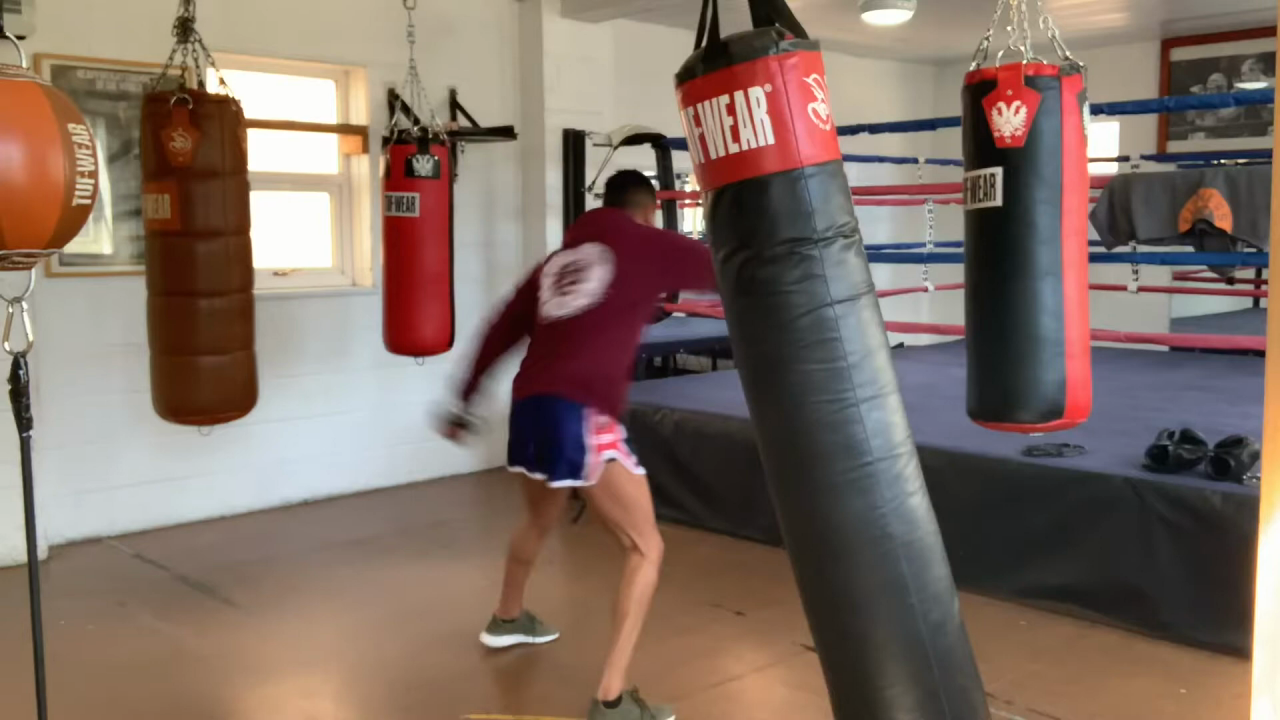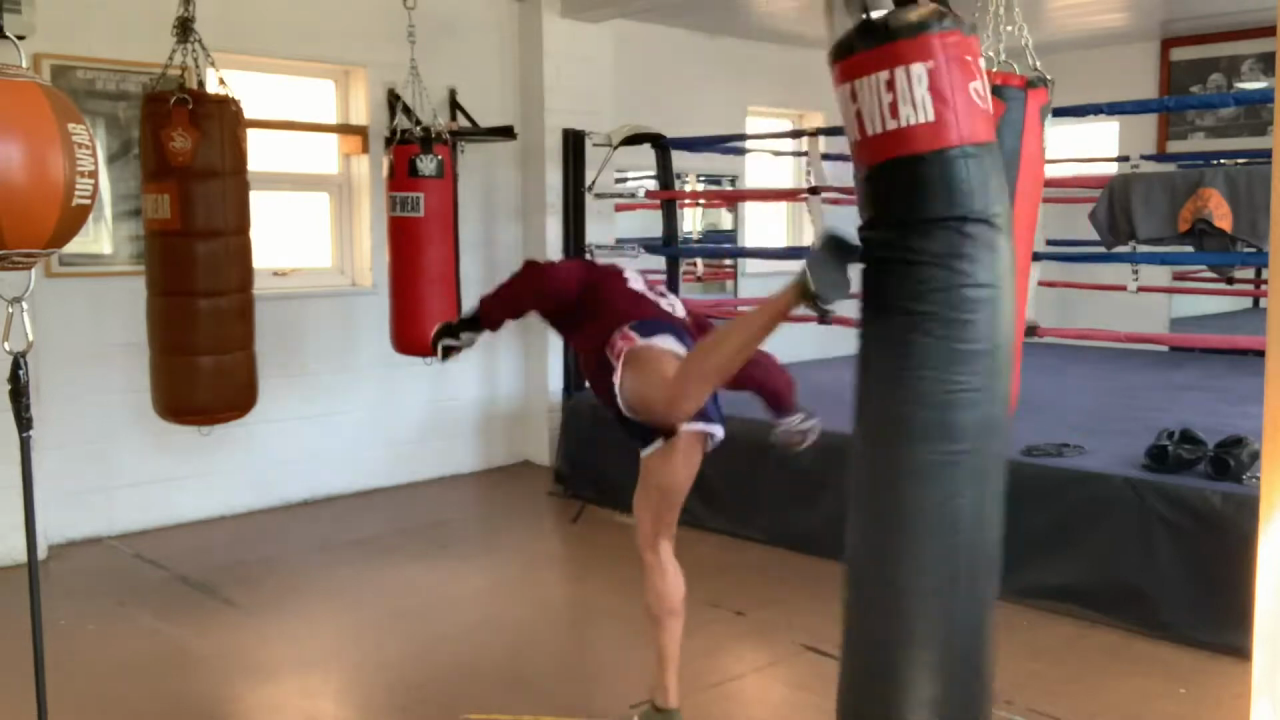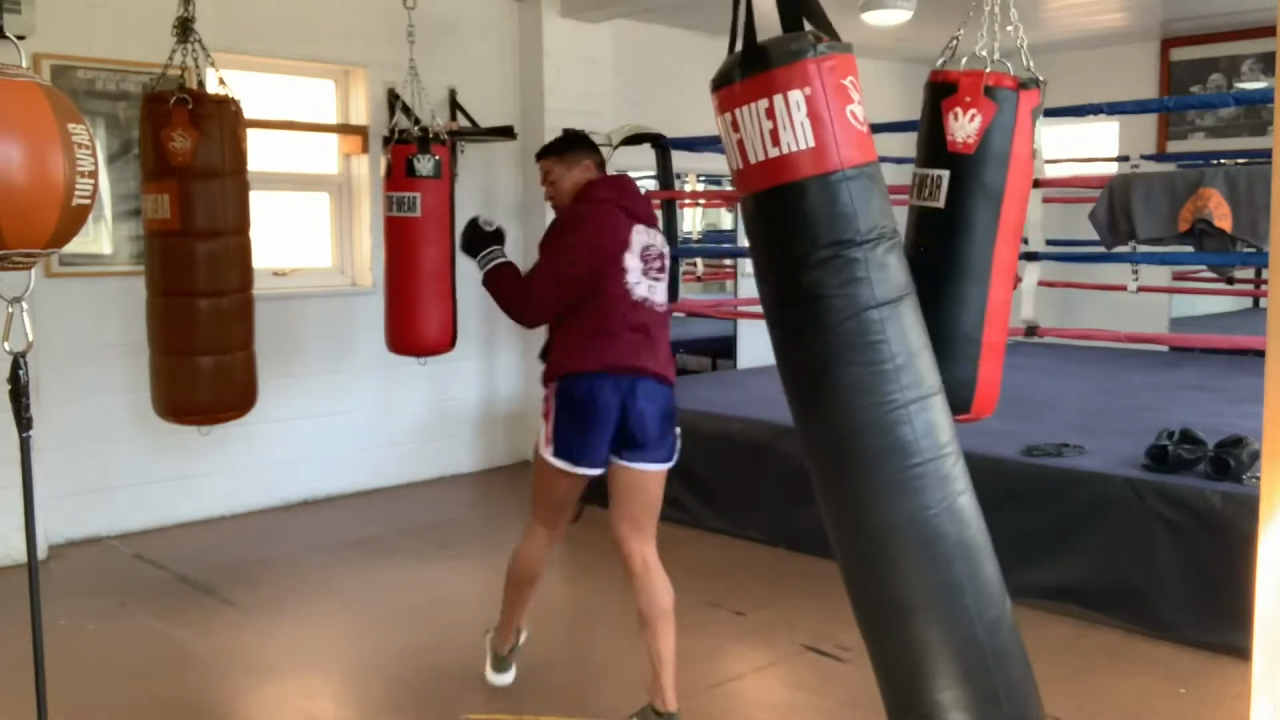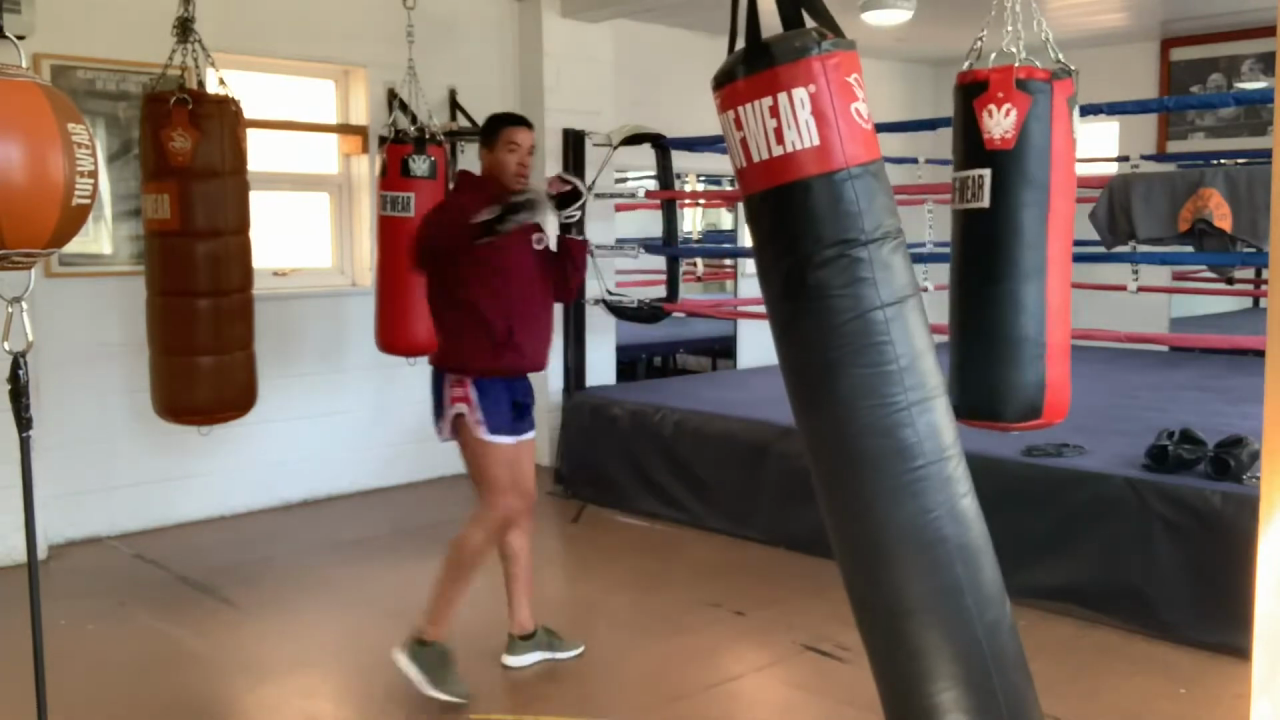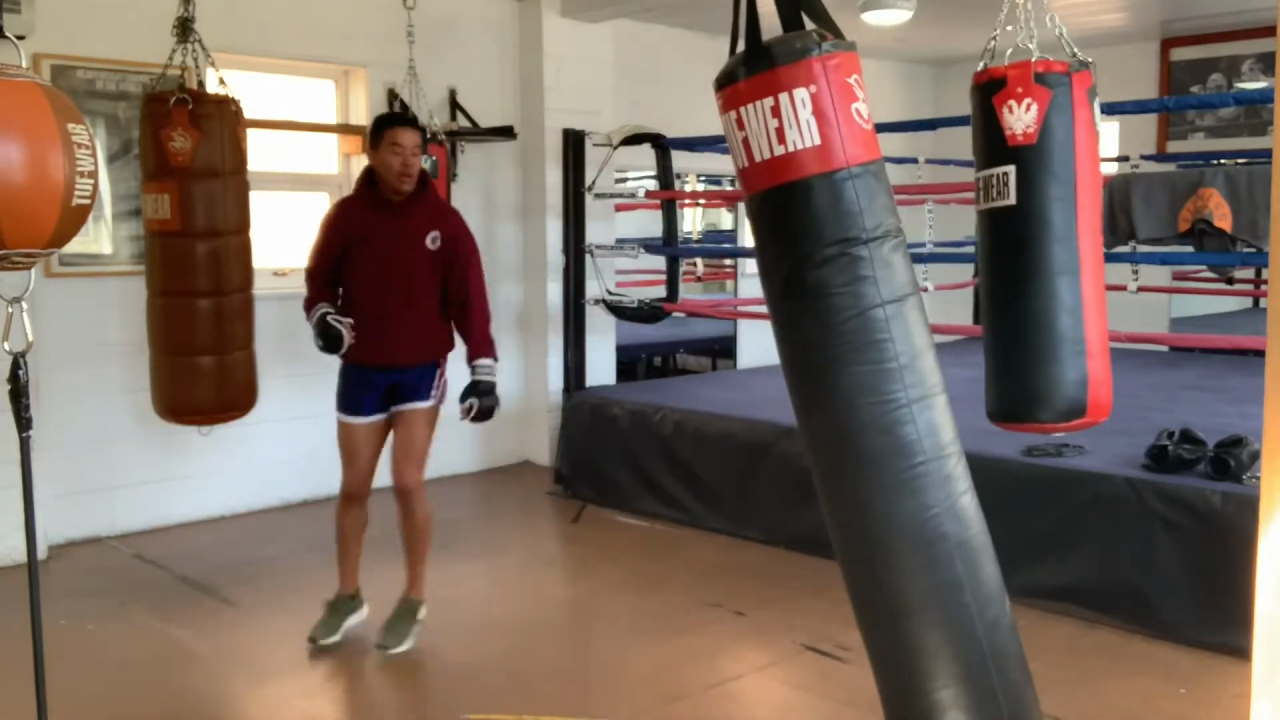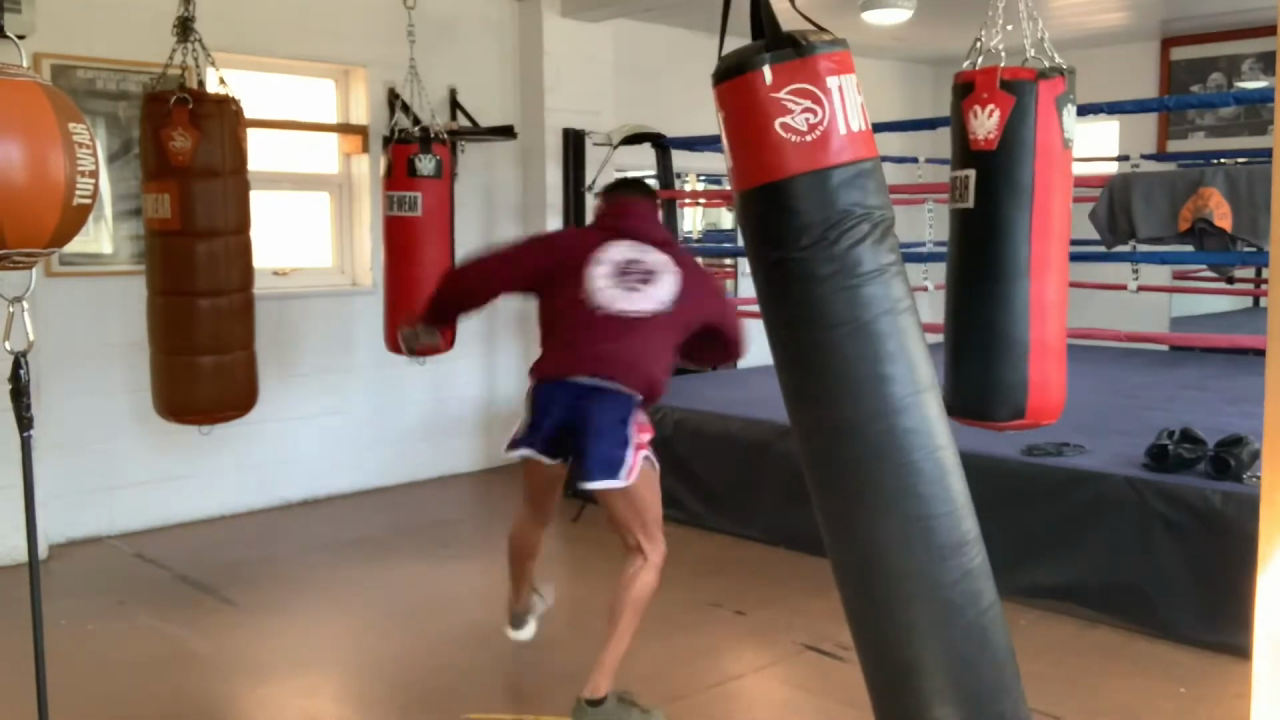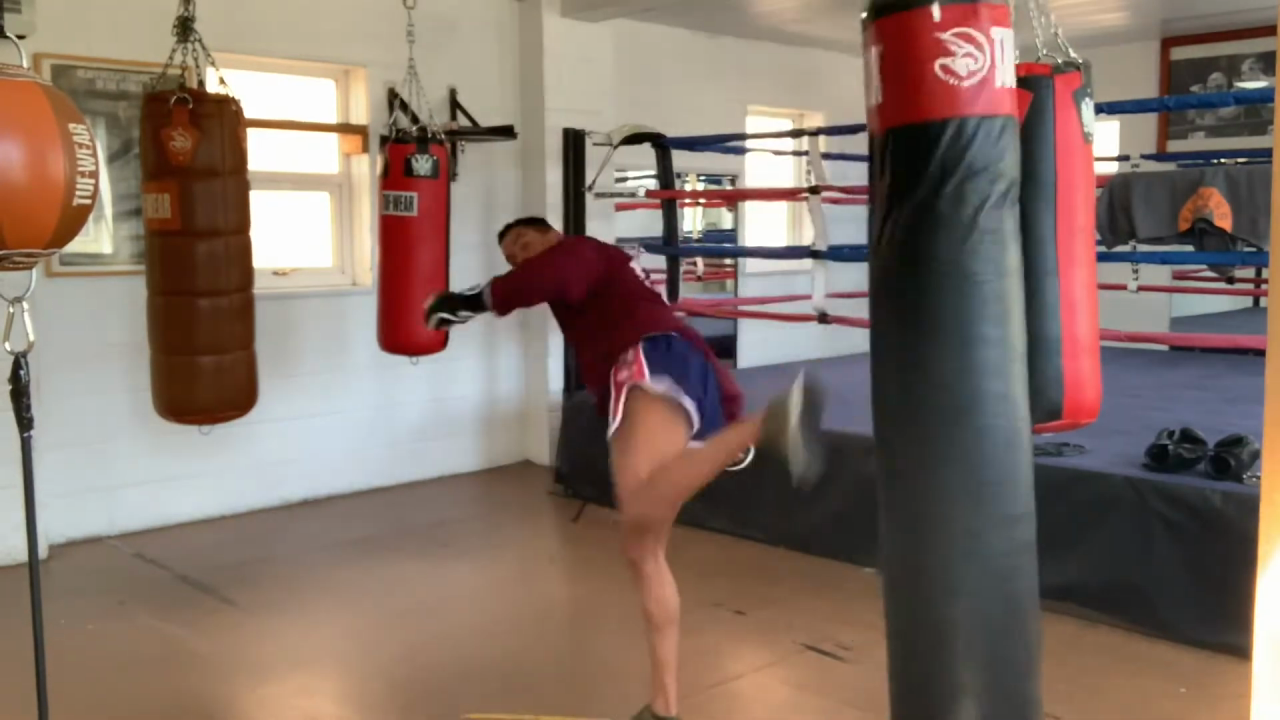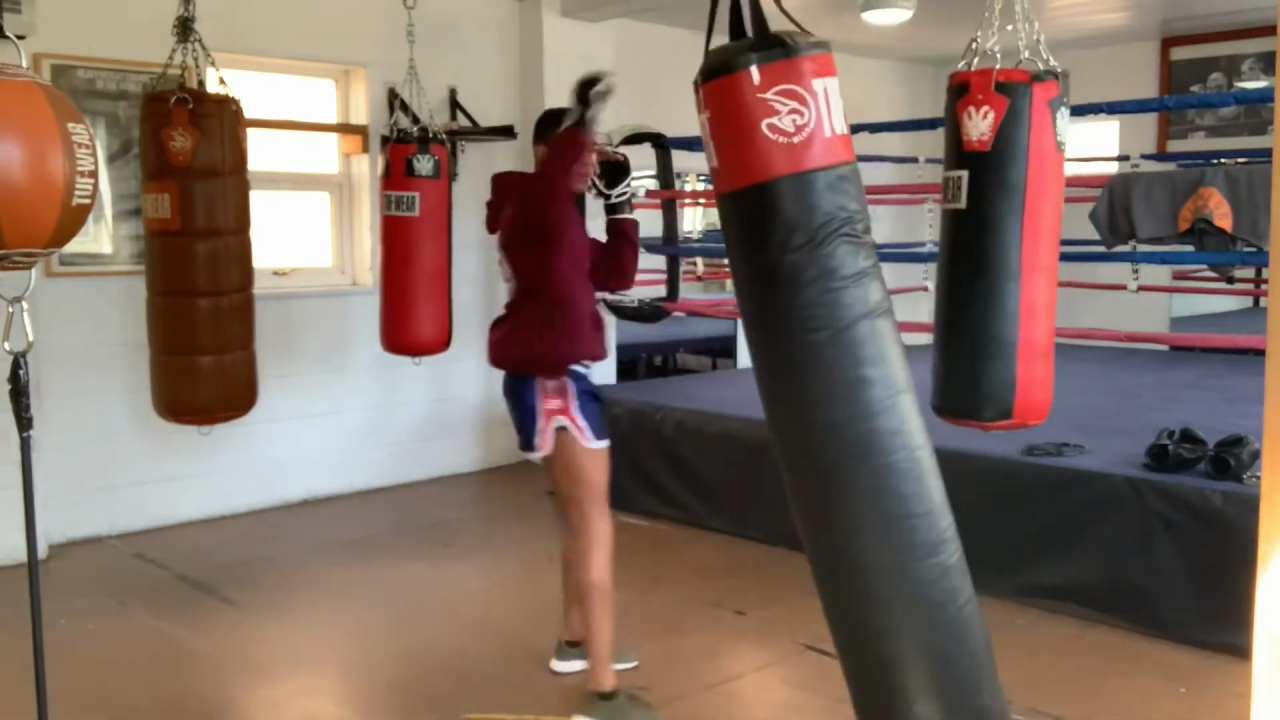
dt=0.5s
person 1, frame 1
left shoulder: (560, 257)
right shoulder: (645, 250)
left elbow: (501, 331)
right elbow: (702, 267)
left wrist: (465, 399)
left hip: (532, 409)
right hip: (582, 419)
left knee: (539, 522)
right knee: (645, 550)
left ankle: (507, 619)
person 1, frame 2
left shoulder: (587, 280)
right shoulder: (662, 301)
left elbow: (543, 281)
left wrist: (477, 319)
right wrist: (789, 406)
left hip: (642, 346)
left knee: (670, 399)
right knee: (654, 544)
left ankle: (802, 284)
person 1, frame 3
left shoulder: (585, 223)
right shoulder: (641, 223)
left elbow: (535, 308)
left wrist: (490, 258)
left hip: (584, 387)
right hip: (652, 393)
left knee: (546, 526)
right knee: (639, 550)
left ankle: (501, 649)
person 1, frame 4
left shoulder: (528, 228)
right shoulder: (458, 212)
left elbow: (565, 288)
right elbow: (423, 250)
left wrist: (568, 221)
right wrist: (497, 218)
left hip: (509, 379)
right hip: (473, 380)
left knee: (520, 503)
right knee: (500, 509)
left ankle: (523, 633)
right ankle: (426, 641)
person 1, frame 5
left shoulder: (444, 220)
right shoulder: (347, 216)
left elbow: (470, 299)
right elbow: (322, 277)
left wrist: (482, 372)
right wrist: (328, 317)
left hip: (422, 368)
right hip: (364, 367)
left knee: (408, 483)
right knee: (354, 489)
left ankle: (413, 597)
right ankle: (346, 597)
person 1, frame 6
left shoulder: (569, 247)
right shoulder: (691, 273)
left elbow: (480, 276)
right elbow: (725, 348)
left wrist: (432, 320)
left hip: (556, 397)
right hip: (615, 413)
left knee: (535, 512)
right knee: (647, 554)
left ankle: (522, 604)
person 1, frame 7
left shoulder: (587, 259)
right shoulder: (605, 274)
left elbow: (547, 278)
left wrist: (474, 299)
right wrist: (726, 394)
left hip: (650, 361)
right hip: (699, 379)
left knee: (642, 504)
right knee: (644, 551)
left ankle: (773, 422)
person 1, frame 8
left shoulder: (558, 214)
right shoulder: (531, 200)
left elbow: (616, 275)
right elbow: (558, 167)
left wrist: (618, 196)
right wrist: (584, 116)
left hip: (550, 377)
right hip: (552, 379)
left knee: (585, 513)
right knee: (593, 524)
left ankle: (577, 640)
